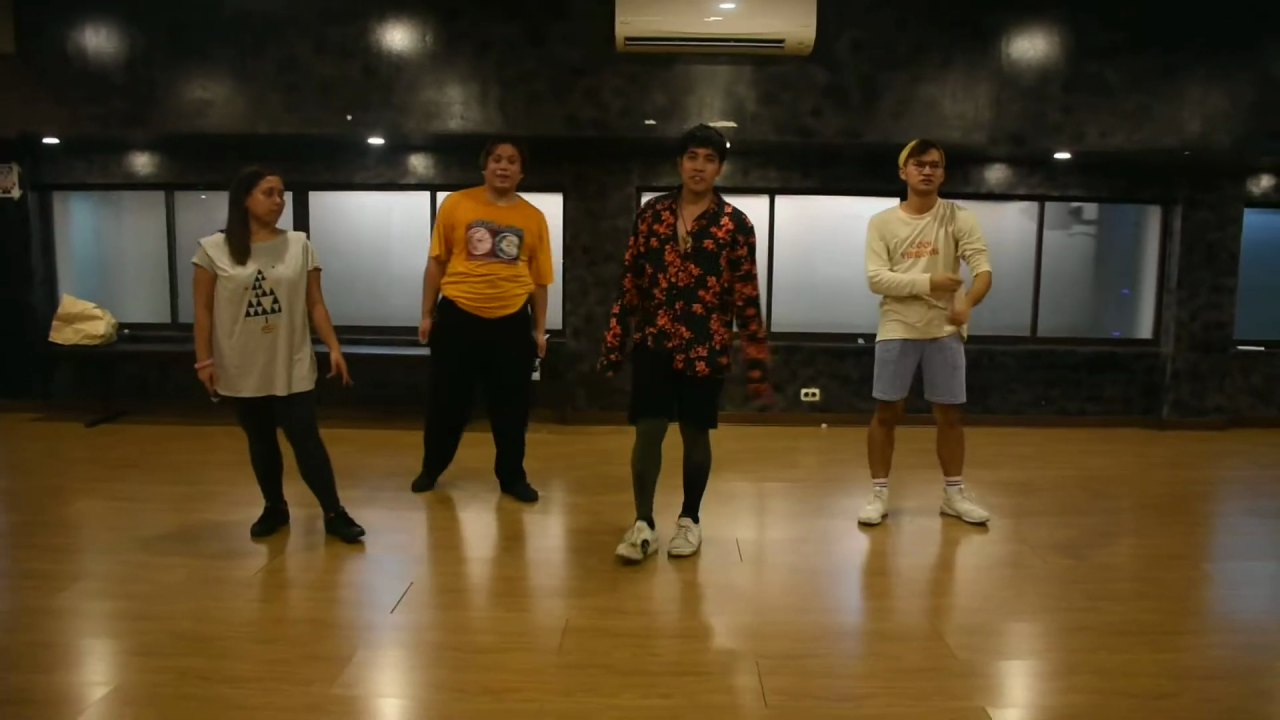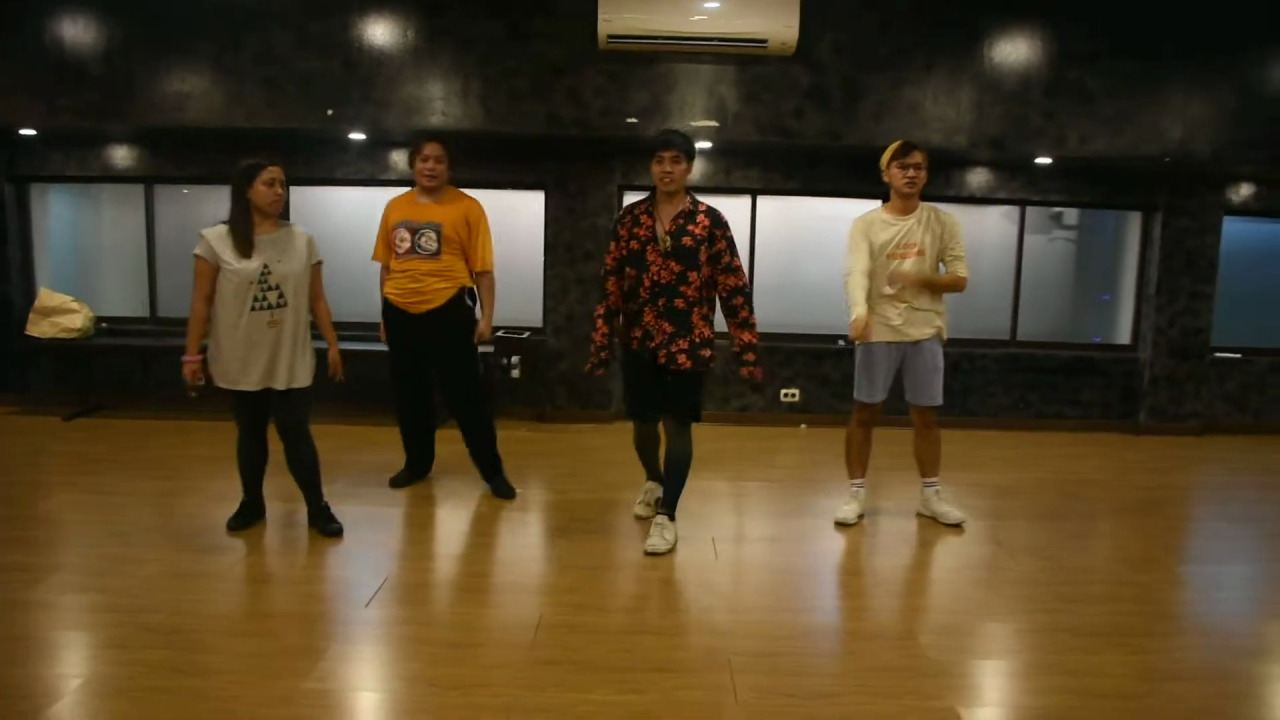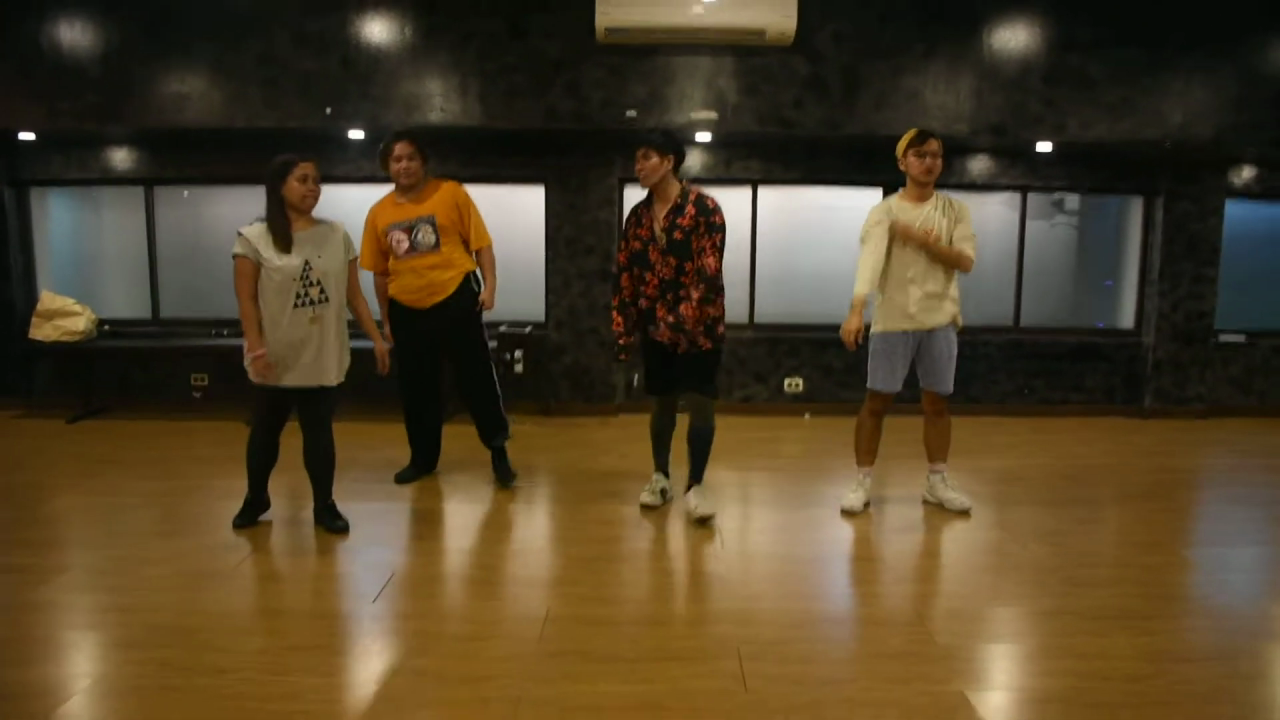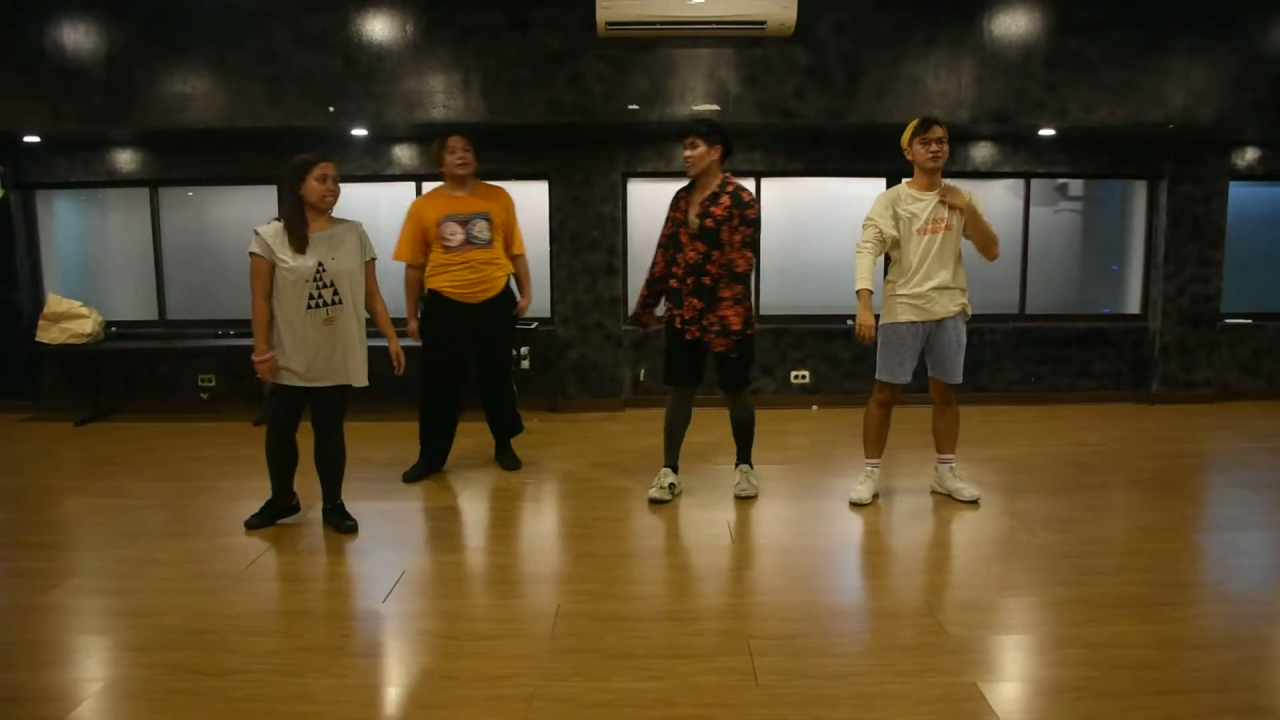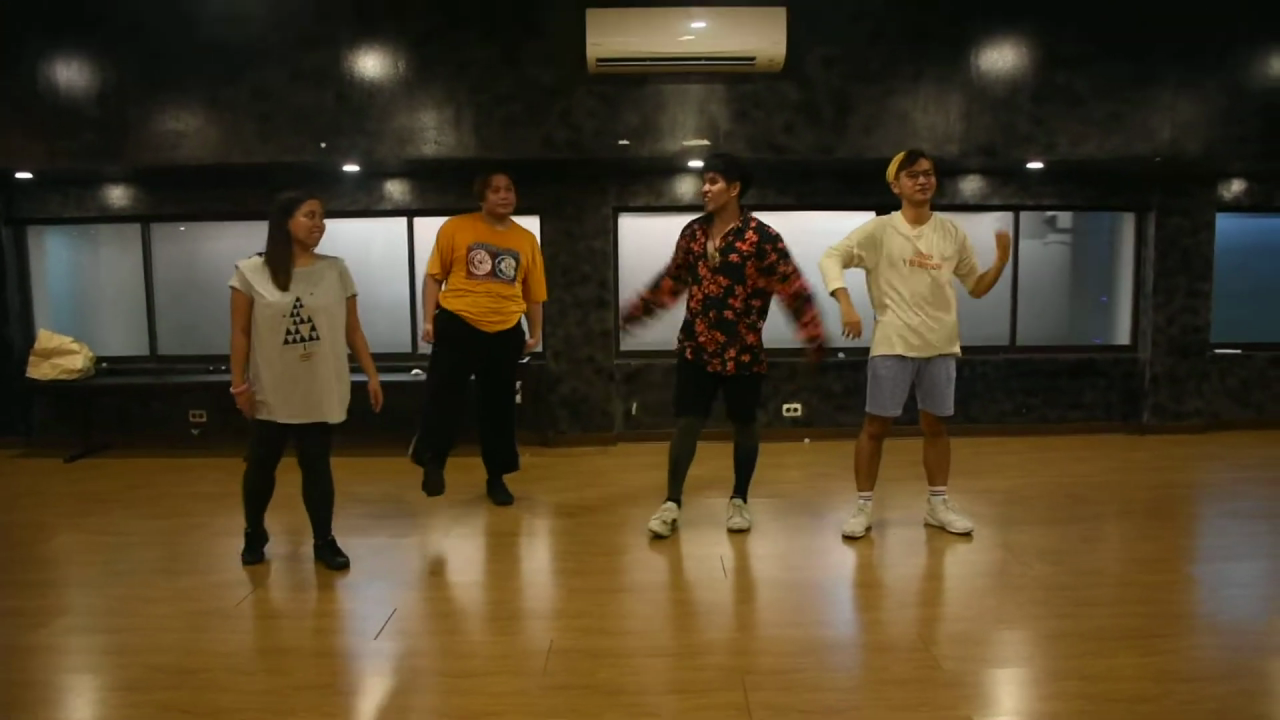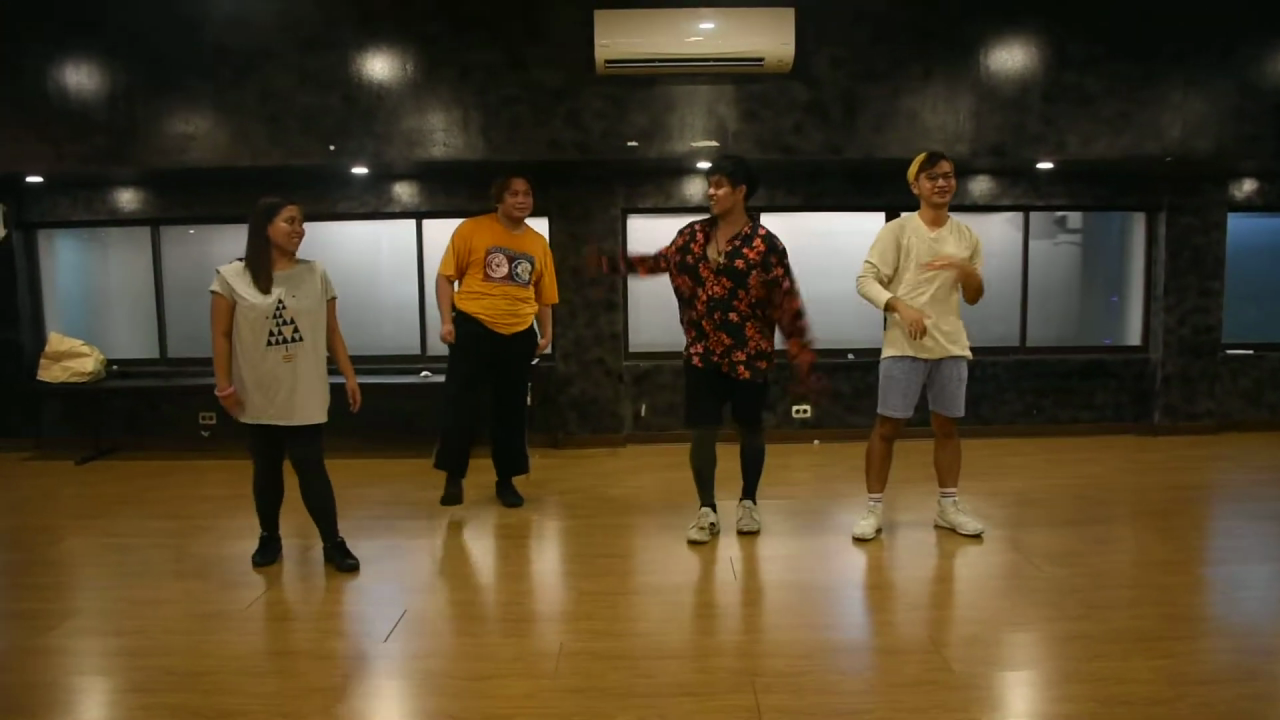
dt=0.4s
person 1, frame 1
left shoulder: (735, 224)
right shoulder: (653, 213)
left elbow: (747, 297)
right elbow: (631, 277)
left wrist: (757, 361)
right wrist: (616, 337)
left hip: (704, 347)
right hip: (653, 341)
left knee: (695, 433)
right knee: (648, 430)
left ankle: (689, 519)
right ankle: (642, 526)
person 1, frame 2
left shoulder: (711, 222)
right shoulder: (631, 217)
left elbow: (734, 288)
right elbow: (612, 282)
left wrist: (747, 348)
right wrist: (601, 339)
left hip: (688, 340)
right hip: (639, 339)
left knee: (677, 426)
right knee: (643, 421)
left ankle: (666, 517)
right ankle: (653, 483)
person 1, frame 3
left shoulder: (704, 207)
right shoulder: (637, 215)
left elbow: (709, 273)
right elbow: (627, 275)
left wrist: (682, 320)
right wrist: (623, 327)
left hip: (700, 325)
right hip: (656, 325)
left knee: (699, 403)
right knee: (663, 401)
left ankle: (695, 488)
right ankle: (660, 477)
person 1, frame 4
left shoulder: (740, 201)
right shoulder: (681, 200)
left elbow: (740, 267)
right elbow: (664, 254)
left wrist: (728, 322)
right wrist: (646, 302)
left hip: (724, 319)
right hip: (683, 316)
left knee: (737, 393)
right knee: (679, 393)
left ankle: (744, 466)
right ankle: (669, 472)
person 1, frame 5
left shoulder: (760, 237)
right shoulder: (693, 232)
left elbow: (792, 285)
right elbow: (672, 278)
left wrist: (813, 333)
right wrist: (638, 310)
left hip: (742, 348)
right hip: (695, 347)
left knee: (744, 425)
right knee: (686, 423)
left ankle: (739, 501)
right ankle: (671, 503)
person 1, frame 6
left shoulder: (767, 244)
right shoulder: (693, 235)
left elbow: (787, 305)
right elbow: (662, 262)
left wrist: (803, 357)
right wrist: (616, 265)
left hip: (748, 355)
right hip: (702, 353)
left knee: (750, 431)
right knee: (703, 432)
left ankle: (749, 502)
right ankle: (707, 510)
person 2, frame 1
left shoulder: (959, 218)
right shoulder: (882, 222)
left elbow: (983, 270)
right elbow: (876, 278)
left wrist: (967, 304)
right wrist: (929, 282)
left hip: (945, 330)
right hip: (897, 330)
left knee: (949, 414)
right knee: (886, 412)
left ankle: (954, 494)
right ankle: (879, 494)
person 2, frame 2
left shoulder: (942, 223)
right shoulder: (866, 224)
left elbow: (960, 279)
right elbow: (855, 273)
left wrist: (922, 279)
right wrist: (859, 313)
left hip: (925, 332)
right hip: (877, 332)
left knee: (926, 416)
right knee: (864, 413)
left ankle: (930, 495)
right ankle: (856, 494)
person 2, frame 3
left shoulder: (955, 210)
right shoulder: (884, 211)
left elbow: (965, 262)
right elbow: (870, 261)
left wrist: (923, 240)
right wrist: (856, 311)
left hip: (940, 320)
right hip: (893, 320)
left knee: (937, 402)
right knee: (877, 401)
left ankle: (937, 481)
right ankle: (863, 481)
person 2, frame 4
left shoulder: (959, 200)
right shoulder: (892, 200)
left elbow: (992, 251)
right elbow: (866, 251)
left wrist: (968, 208)
right wrist: (864, 305)
left hip: (949, 310)
right hip: (902, 310)
left knee: (945, 392)
right knee: (885, 392)
left ankle: (945, 472)
right ankle: (871, 473)
person 2, frame 5
left shoulder: (952, 234)
right shoulder: (880, 229)
left elbow: (976, 286)
right elbow: (832, 258)
left wrist: (1000, 262)
right wrist: (844, 300)
left hip: (940, 345)
right hip: (892, 344)
left knee: (936, 425)
right knee: (876, 425)
left ankle: (938, 504)
right ankle: (863, 506)
person 2, frame 6
left shoulder: (967, 237)
right shoulder: (897, 231)
left elbow: (971, 296)
right elbow: (866, 279)
left wrist: (975, 281)
right wrist: (900, 308)
left hip: (951, 346)
right hip: (904, 346)
left knee: (946, 425)
right knee: (887, 426)
left ankle: (948, 505)
right ankle: (874, 508)
person 3, frame 1
left shoulder: (299, 245)
right shoulder: (213, 249)
left elbow: (315, 304)
right elbow: (203, 309)
left wrist: (334, 348)
right wrist: (203, 360)
left hip: (292, 365)
right hip: (242, 368)
left knee: (305, 437)
right knee: (260, 439)
left ankle: (334, 513)
right ankle: (275, 508)
person 3, frame 2
left shoulder: (301, 239)
right shoulder: (216, 240)
left elbow: (316, 298)
right elbow: (202, 301)
left wrist: (332, 343)
right wrist: (192, 354)
left hip: (290, 360)
right hip: (241, 360)
left knee: (296, 433)
right knee: (250, 433)
left ankle: (317, 507)
right ankle: (252, 503)
person 3, frame 3
left shoulder: (337, 235)
right shoulder: (253, 238)
left elbow: (353, 294)
right elbow: (246, 299)
left wrist: (376, 338)
right wrist: (257, 349)
left hip: (323, 356)
right hip: (276, 358)
left knee: (319, 430)
right knee: (265, 430)
left ankle: (324, 505)
right ankle: (256, 498)
person 3, frame 4
left shoulder: (354, 234)
right shoulder: (270, 237)
left elbow: (371, 293)
right elbow: (261, 299)
left wrist: (392, 338)
right wrist: (261, 351)
left hip: (339, 356)
right hip: (289, 358)
left knee: (330, 430)
right knee: (279, 429)
left ankle: (333, 505)
right ankle: (282, 499)
person 3, frame 5
left shoulder: (336, 271)
right shoulder: (251, 272)
left elbow: (352, 329)
right elbow: (240, 333)
left wrist: (371, 375)
right wrist: (240, 383)
left hip: (321, 392)
right hip: (270, 393)
left knee: (316, 465)
right knee: (260, 464)
left ankle: (324, 541)
right ankle: (254, 533)
person 3, frame 6
left shoulder: (316, 275)
right shoulder: (232, 277)
left elbow: (331, 332)
right elbow: (221, 336)
left wrist: (349, 376)
right wrist: (224, 385)
left hip: (305, 394)
right hip: (258, 395)
left knee: (311, 466)
right knee: (266, 467)
left ankle: (333, 542)
right ankle: (269, 538)
person 4, frame 1
left shoulder: (532, 217)
right shoulder: (456, 205)
left elbow: (540, 278)
right elbow: (436, 263)
left wrist: (539, 328)
right wrist: (427, 314)
left hip: (510, 321)
right hip: (457, 315)
left knee: (511, 403)
right knee: (446, 398)
left ankle: (512, 475)
right ankle: (432, 467)
person 4, frame 2
left shoulder: (467, 208)
right shoulder: (393, 208)
left elbow: (483, 266)
right elbow: (386, 265)
left wrist: (486, 315)
right wrist: (384, 314)
left hip: (449, 312)
right hip: (401, 314)
left knee: (467, 394)
right knee: (409, 394)
left ankle: (492, 471)
right ankle: (417, 463)
person 4, frame 3
left shoulder: (452, 194)
right shoulder: (378, 213)
left elbow: (481, 244)
right elbow: (380, 271)
left wrist: (489, 286)
right wrist: (387, 319)
left hip: (457, 301)
right hip: (408, 311)
left knee: (477, 377)
right knee: (416, 388)
left ankle: (498, 452)
right ankle: (423, 458)
person 4, frame 4
left shoulder: (499, 198)
right shoulder: (424, 206)
left elbow: (516, 251)
right elbow: (414, 264)
left wrist: (526, 292)
right wrist: (413, 314)
left hip: (495, 302)
right hip: (445, 305)
left knee: (497, 376)
right knee: (439, 383)
left ankle: (504, 444)
right ankle: (431, 457)
person 4, frame 5
left shoulder: (527, 240)
right shoulder: (455, 228)
left elbow: (533, 294)
right elbow: (434, 276)
left wrist: (535, 334)
right wrist: (429, 319)
left hip: (505, 333)
right hip: (457, 325)
left knee: (499, 407)
right knee: (442, 395)
left ankle: (496, 478)
right ankle: (432, 465)
person 4, frame 6
left shoulder: (539, 243)
right shoulder: (471, 230)
left elbow: (543, 296)
right elbow: (446, 277)
left wrist: (545, 334)
right wrist: (446, 320)
left hip: (518, 335)
right hip: (472, 328)
left knee: (511, 409)
right knee: (460, 400)
left ankle: (506, 480)
right ankle: (453, 478)
